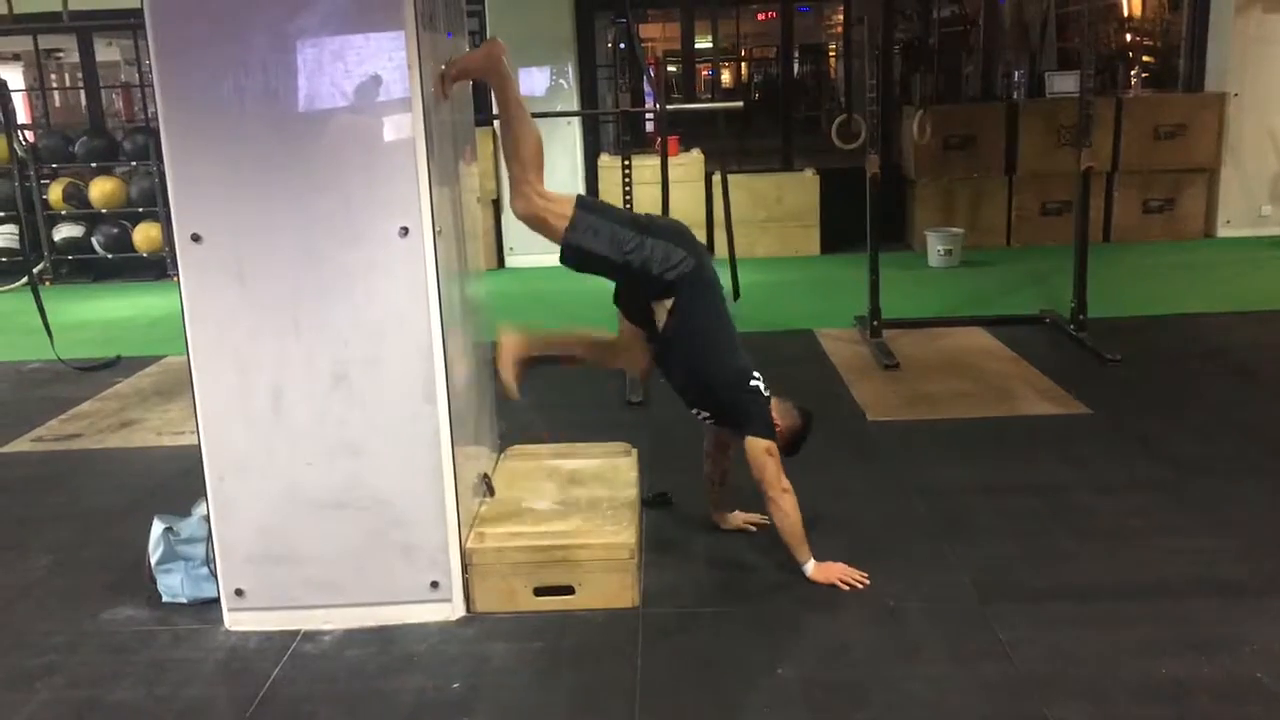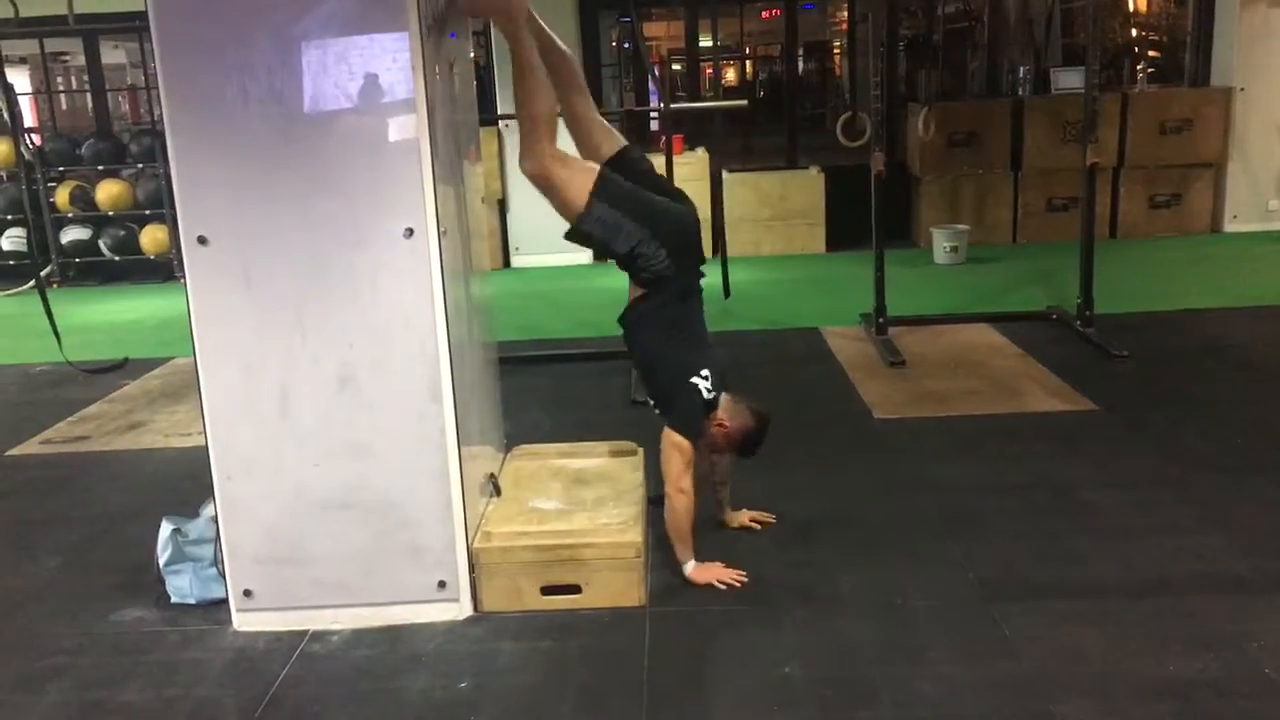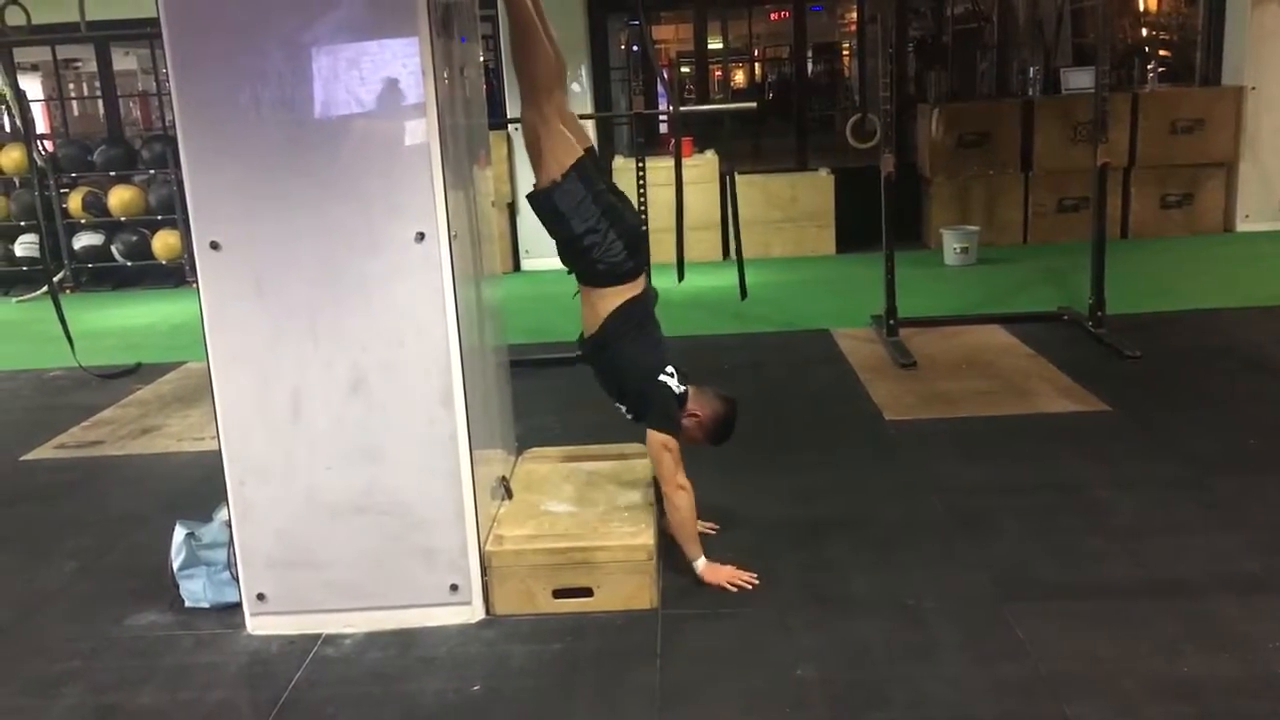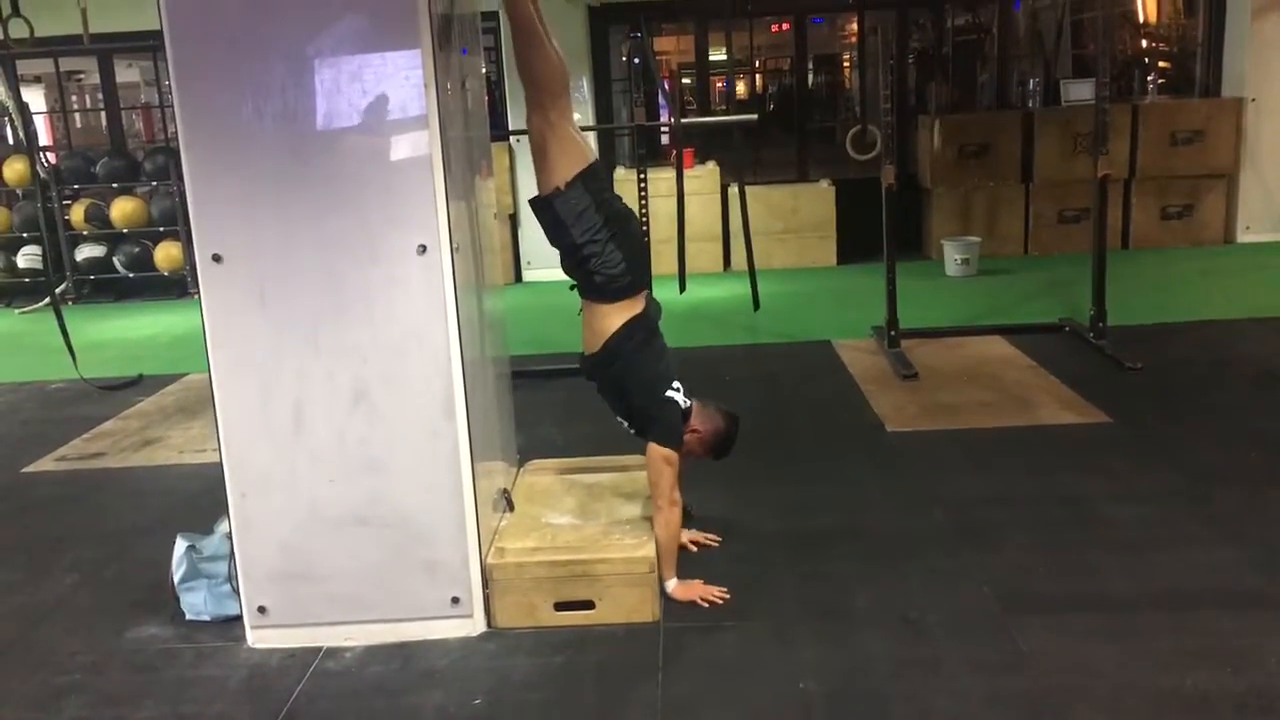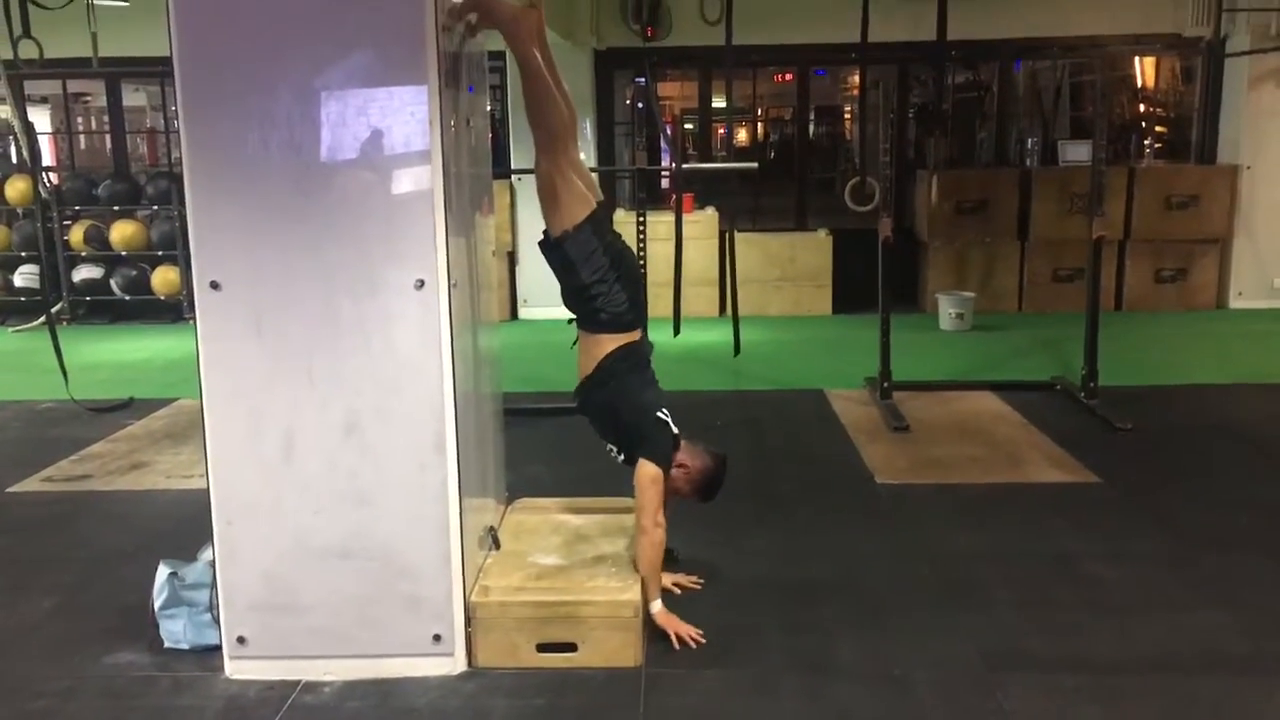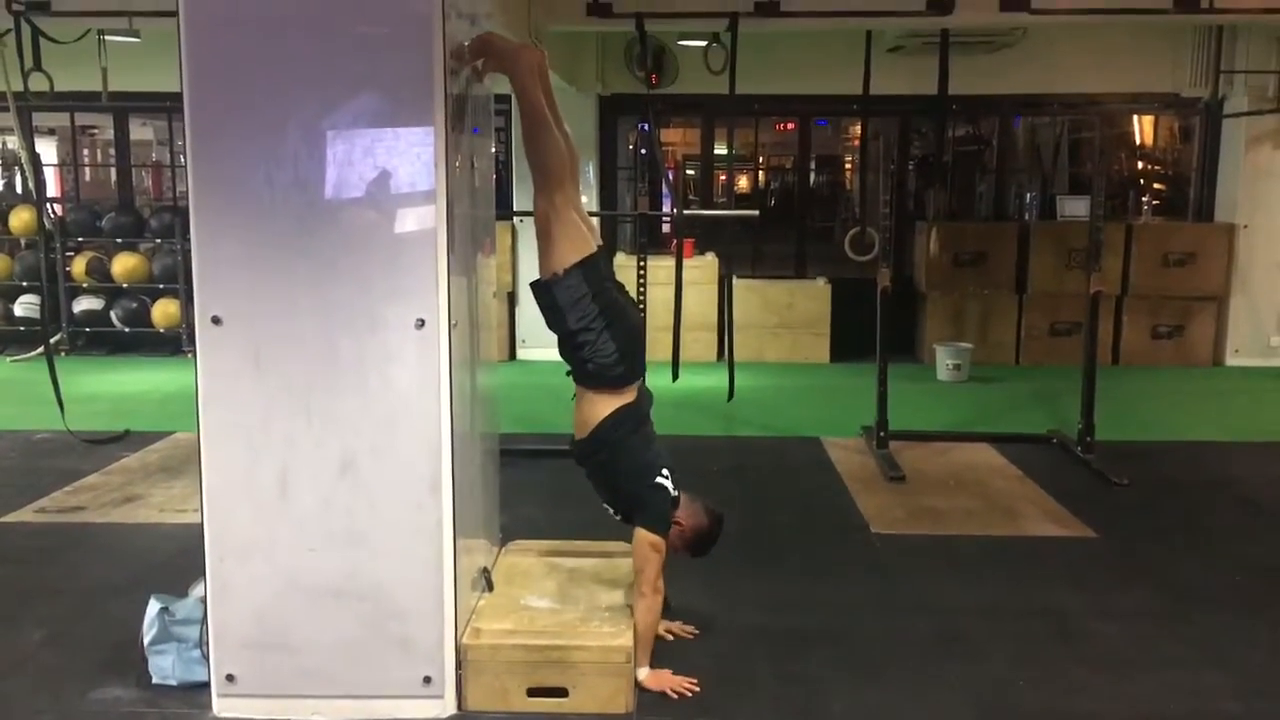
dt=0.7s
person 1, frame 1
left shoulder: (734, 398)
right shoulder: (751, 407)
left elbow: (716, 451)
right elbow: (778, 491)
left wrist: (720, 512)
right wrist: (811, 564)
left hip: (666, 267)
right hip: (667, 266)
left knee: (636, 358)
right knee: (531, 201)
left ankle: (525, 344)
right ankle: (498, 70)
person 1, frame 2
left shoulder: (706, 395)
right shoulder: (691, 402)
left elbow: (713, 452)
right elbow: (677, 489)
left wrist: (730, 511)
right wrist: (690, 565)
left hip: (669, 224)
right hip: (663, 247)
left knee: (579, 105)
right knee: (541, 162)
person 1, frame 3
left shoulder: (665, 390)
right shoulder: (662, 395)
left elbow: (671, 484)
right elbow: (675, 486)
left wrist: (682, 521)
right wrist: (700, 562)
left hip: (610, 249)
right hip: (606, 253)
left knee: (553, 109)
right knee: (544, 111)
person 1, frame 4
left shoulder: (668, 408)
right shoulder: (667, 416)
left elbow: (665, 500)
right elbow: (667, 501)
left wrist: (675, 532)
right wrist: (672, 581)
left hip: (613, 260)
right hip: (609, 266)
left knee: (553, 115)
right knee: (548, 117)
person 1, frame 5
left shoulder: (657, 442)
right shoulder: (657, 443)
left elbow: (650, 525)
right elbow: (650, 525)
left wrist: (656, 573)
right wrist: (656, 606)
left hip: (610, 303)
right hip: (608, 303)
left knee: (562, 156)
right knee: (556, 157)
person 1, frame 6
left shoulder: (653, 496)
right shoulder: (657, 505)
left elbow: (645, 587)
right elbow: (648, 587)
left wrist: (654, 622)
right wrist: (643, 669)
left hip: (607, 344)
right hip: (604, 349)
left knee: (563, 198)
right knee: (558, 197)
right ankle: (522, 71)
